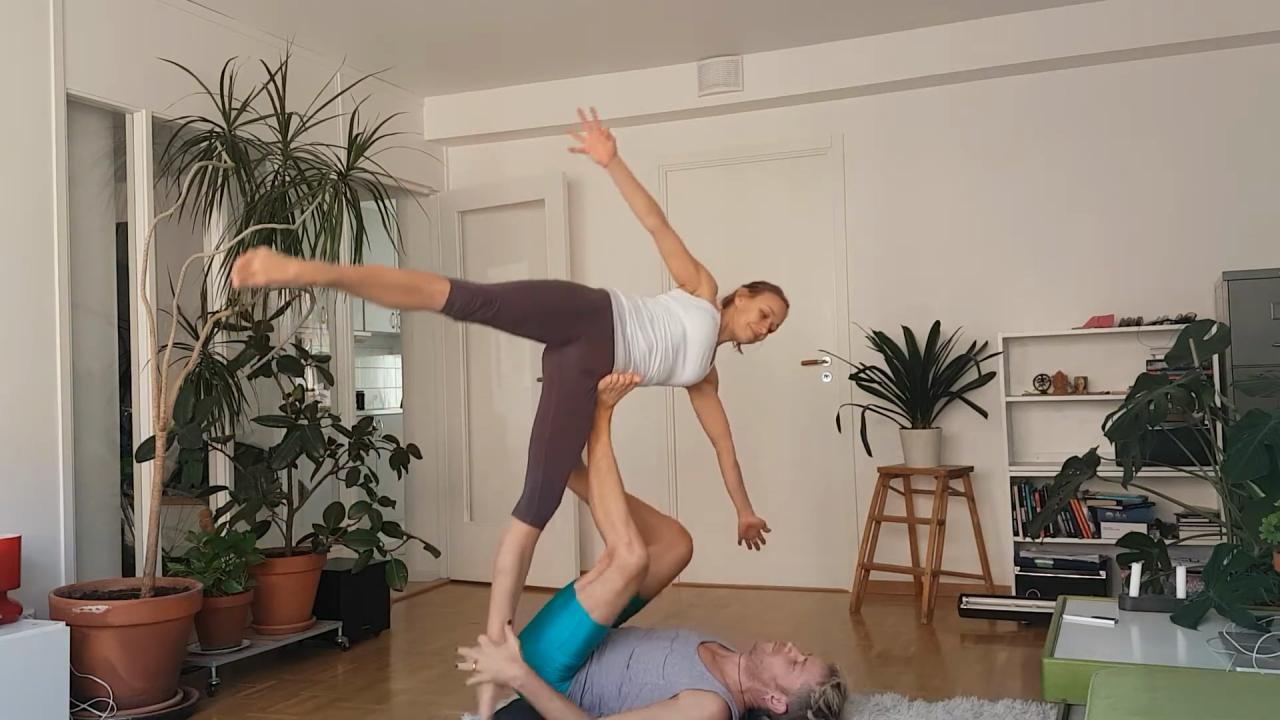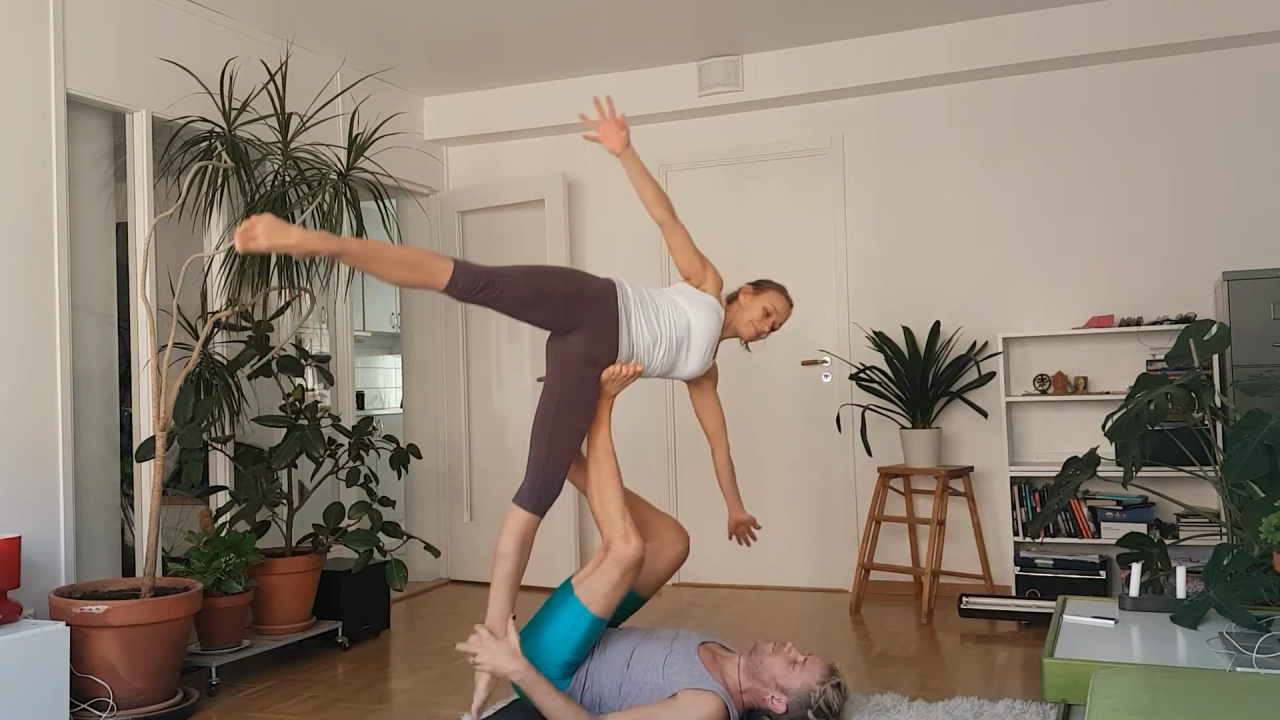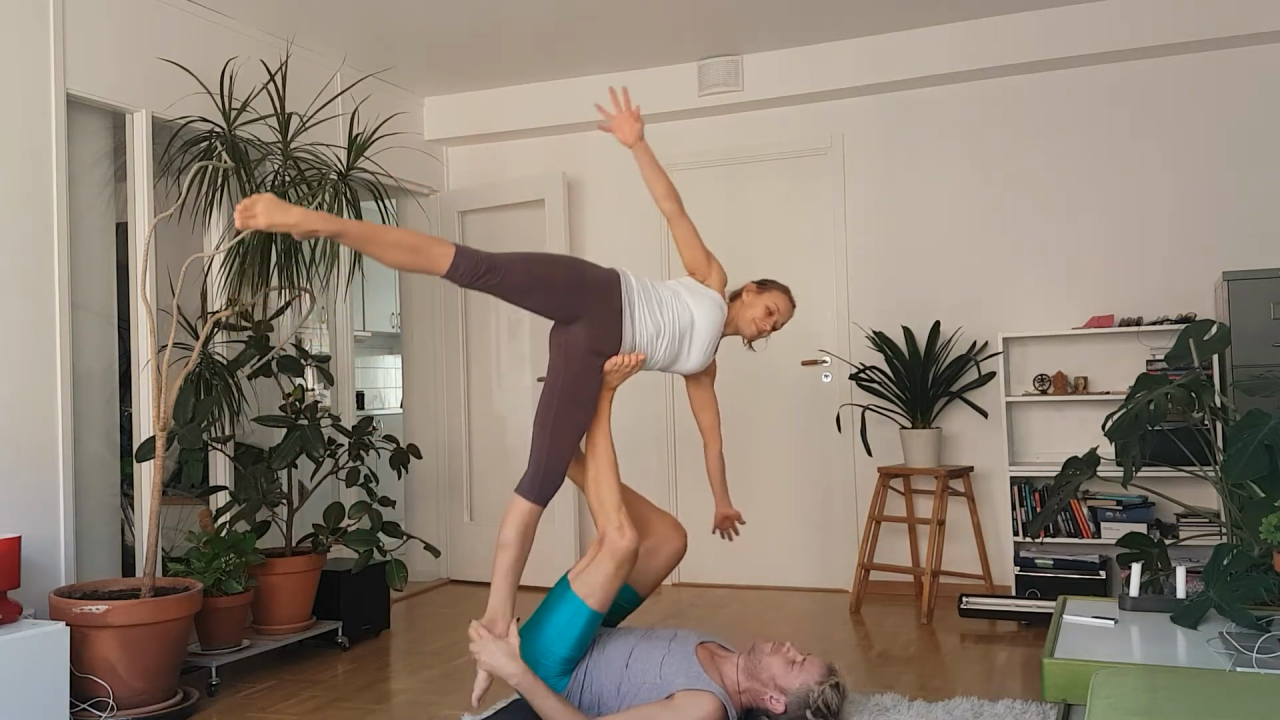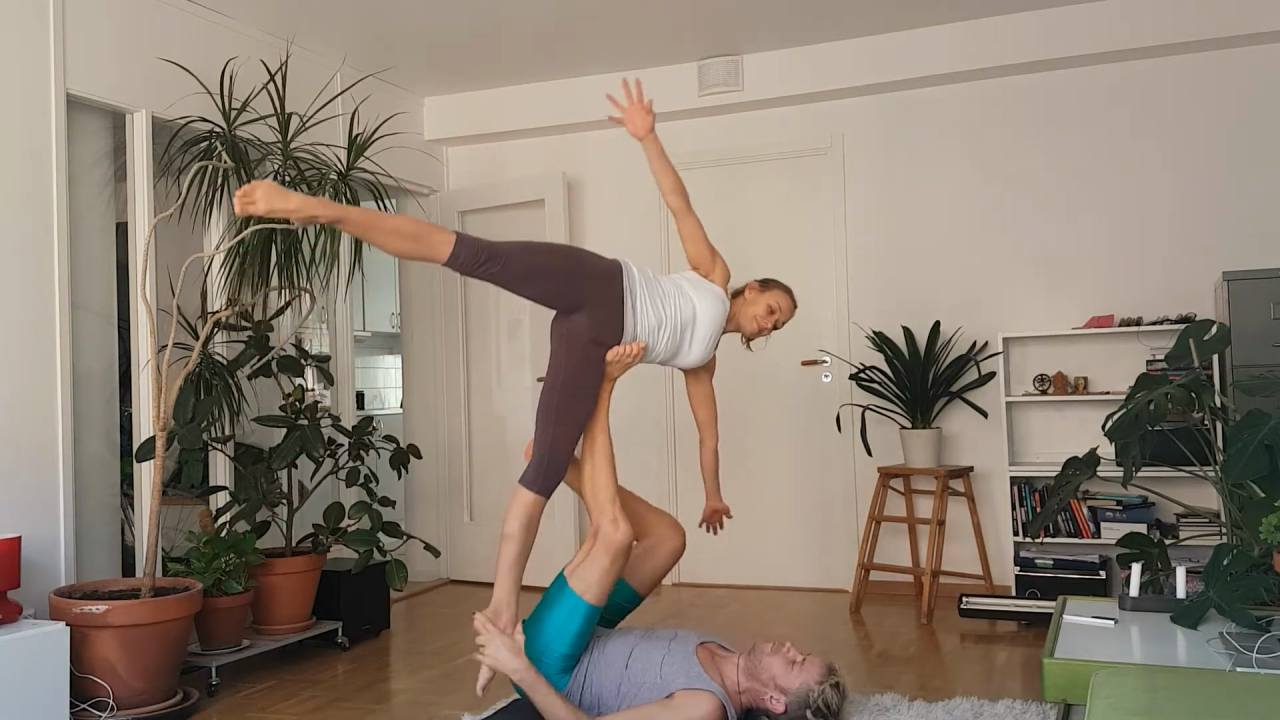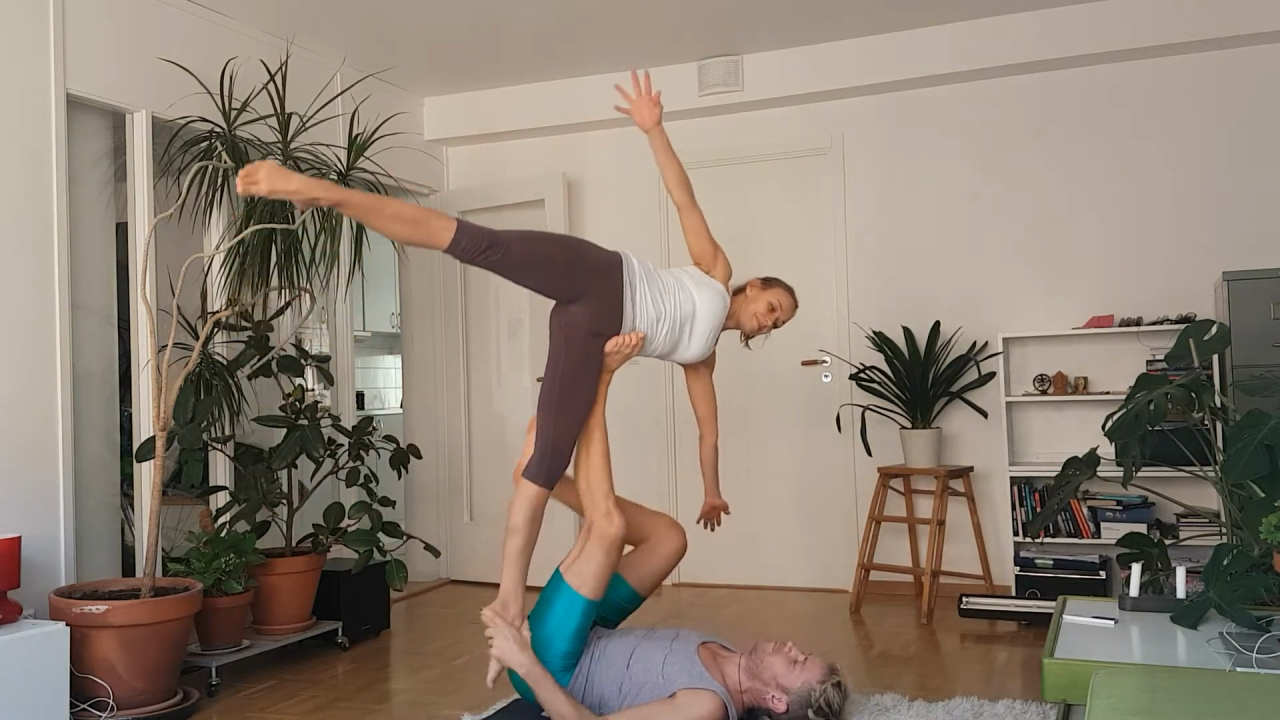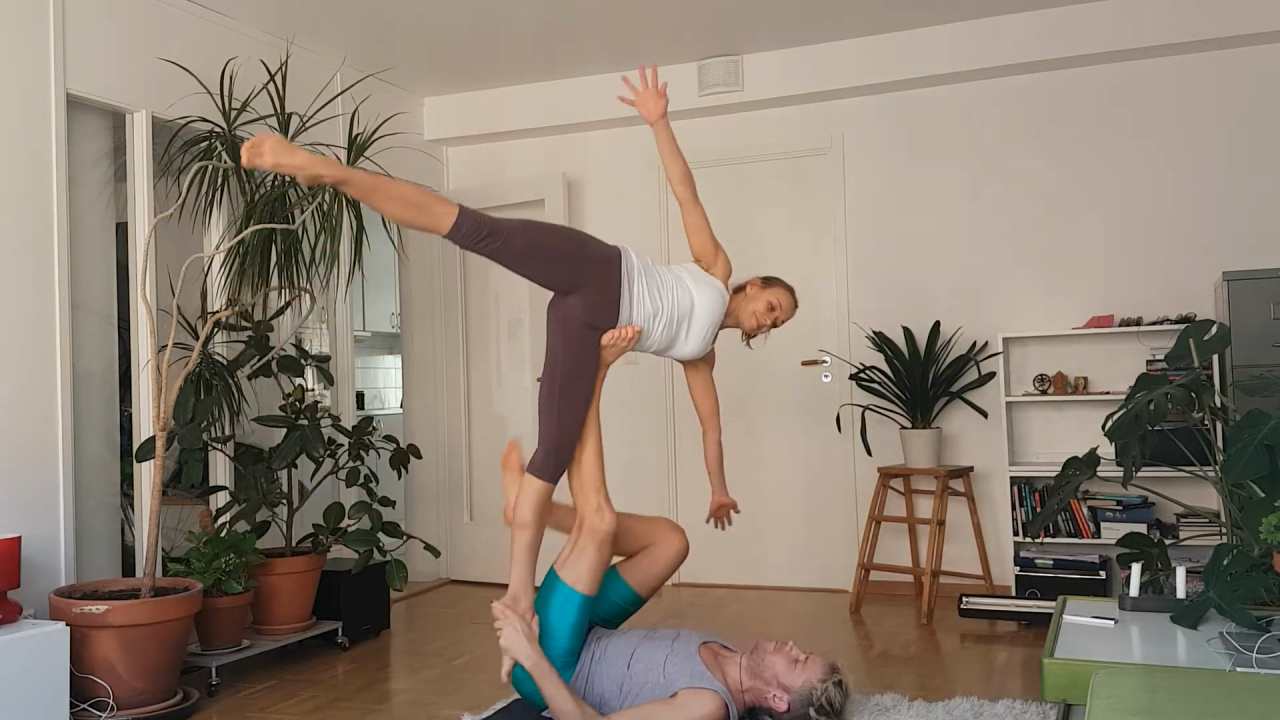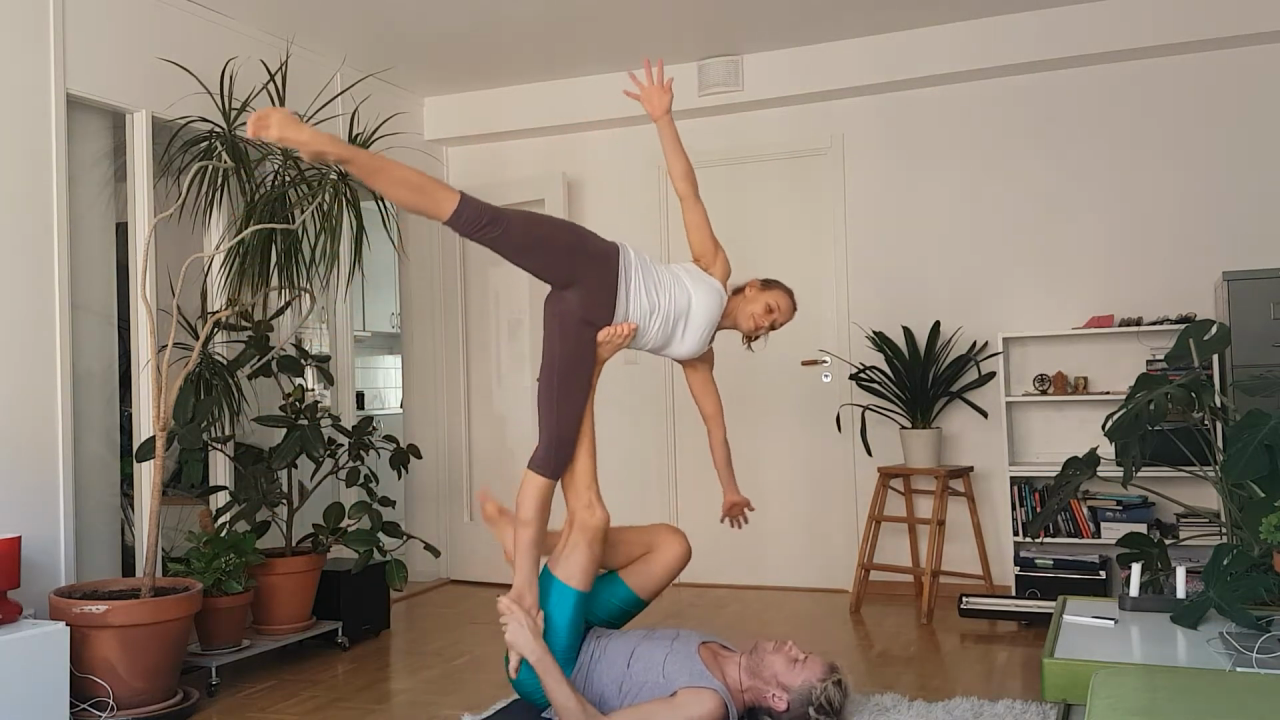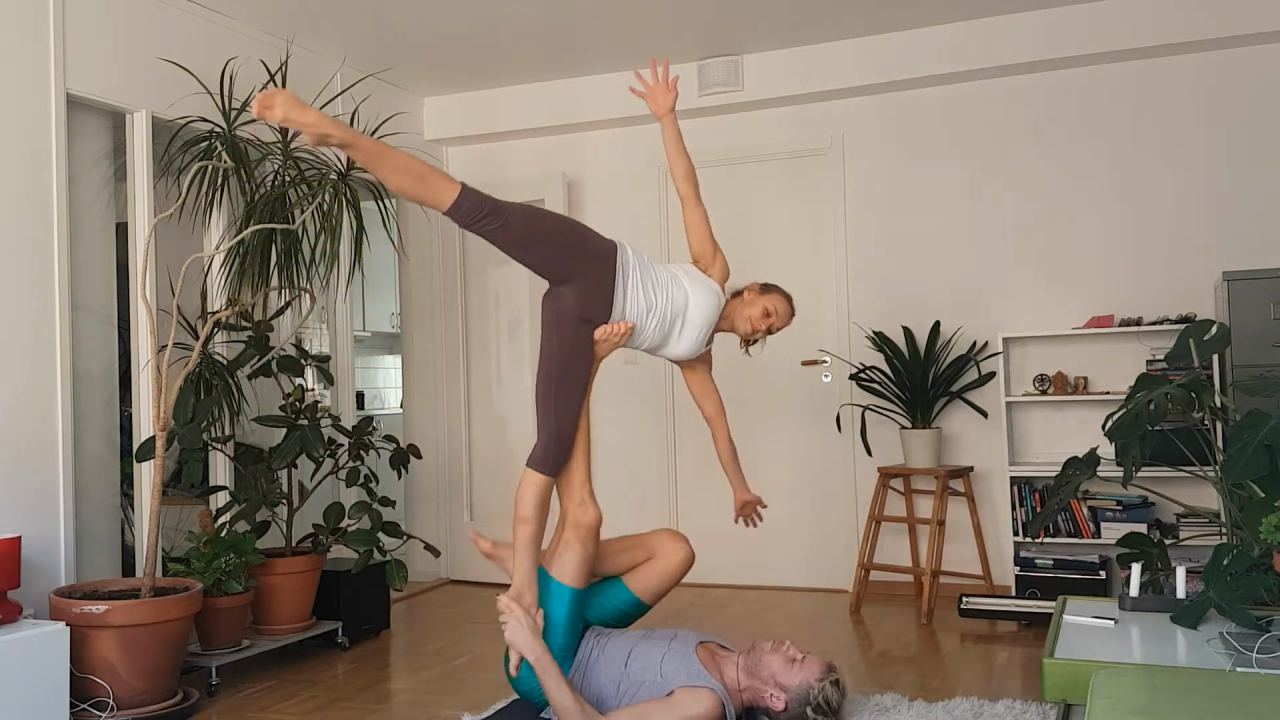
dt=0.1s
person 1, frame 1
left shoulder: (704, 373)
right shoulder: (702, 289)
left elbow: (723, 440)
right elbow: (658, 227)
left wrist: (744, 509)
right wrist: (613, 164)
left hip: (592, 366)
right hip: (591, 318)
left knee: (537, 505)
right knee: (465, 298)
left ankle: (495, 645)
right ankle: (309, 270)
person 1, frame 2
left shoulder: (705, 371)
right shoulder: (707, 281)
left elbow: (718, 438)
right elbow: (665, 218)
left wrist: (735, 507)
right wrist: (625, 153)
left hip: (592, 359)
right hip: (596, 306)
left knee: (539, 491)
right knee: (471, 280)
left ankle: (494, 633)
right ankle: (313, 240)
person 1, frame 3
left shoulder: (703, 363)
right shoulder: (712, 275)
left elbow: (711, 432)
right elbow: (672, 209)
left wrist: (722, 500)
right wrist: (637, 144)
left hip: (595, 347)
right hip: (598, 295)
left knee: (542, 480)
right knee: (474, 267)
left ankle: (495, 625)
right ankle: (316, 221)
person 1, frame 4
left shoulder: (703, 360)
right shoulder: (714, 273)
left elbow: (707, 429)
right elbow: (680, 206)
left wrist: (713, 497)
right wrist: (648, 137)
left hip: (596, 340)
right hip: (601, 286)
left knee: (545, 470)
right knee: (477, 255)
left ankle: (502, 611)
right ankle: (318, 207)
person 1, frame 5
left shoulder: (702, 354)
right shoulder: (716, 269)
left elbow: (707, 424)
right elbow: (684, 199)
left wrist: (711, 492)
right wrist: (654, 129)
left hip: (593, 329)
right hip: (600, 278)
left knee: (548, 461)
right knee: (478, 243)
left ankle: (508, 603)
right ankle: (321, 190)
person 1, frame 6
left shoulder: (700, 351)
right shoulder: (716, 266)
left elbow: (709, 416)
right elbow: (685, 193)
left wrist: (719, 487)
right wrist: (658, 121)
left hip: (591, 323)
right hip: (598, 271)
left knee: (555, 452)
right knee: (473, 227)
left ankle: (519, 592)
right ankle: (320, 169)
person 1, frame 7
left shoulder: (699, 351)
right shoulder: (715, 268)
left elbow: (713, 416)
right elbow: (687, 192)
left wrist: (730, 488)
right wrist: (663, 120)
left hip: (588, 318)
right hip: (595, 266)
left knee: (555, 448)
right knee: (476, 217)
left ankle: (523, 590)
right ankle: (326, 146)
person 1, frame 8
left shoulder: (694, 353)
right shoulder: (713, 268)
left elbow: (717, 417)
right elbow: (687, 189)
left wrist: (740, 487)
right wrist: (667, 118)
left hip: (585, 317)
right hip: (595, 262)
left knee: (554, 445)
right knee: (476, 208)
left ankle: (523, 587)
right ankle: (334, 131)
person 2, frame 1
right shoulder: (731, 664)
left wrist: (517, 676)
left hip: (546, 667)
right hip: (587, 650)
left knee: (630, 556)
right knee: (674, 544)
left ankle: (599, 421)
person 2, frame 2
right shoulder: (734, 667)
left wrist: (517, 669)
left hip: (549, 669)
right hip: (587, 646)
left knee: (627, 545)
right knee: (669, 539)
left ankle: (600, 408)
person 2, frame 3
right shoulder: (733, 666)
left wrist: (515, 671)
left hip: (547, 668)
right hip: (589, 643)
left knee: (620, 539)
right knee: (668, 538)
left ankle: (600, 401)
person 2, frame 4
right shoulder: (732, 665)
left wrist: (519, 668)
left hip: (549, 671)
right hip: (585, 644)
left knee: (616, 531)
right knee: (667, 533)
left ankle: (603, 388)
person 2, frame 5
right shoulder: (733, 664)
left wrist: (525, 662)
left hip: (549, 666)
right hip: (589, 644)
left knee: (608, 526)
right knee: (668, 537)
left ankle: (599, 381)
person 2, frame 6
right shoulder: (737, 666)
left wrist: (532, 656)
left hip: (548, 668)
right hip: (586, 643)
left knee: (599, 521)
right knee: (668, 537)
left ankle: (593, 373)
person 2, frame 7
right shoulder: (734, 665)
left wrist: (535, 653)
left hip: (548, 668)
right hip: (585, 642)
left knee: (589, 519)
right knee: (671, 544)
person 2, frame 8
right shoulder: (733, 664)
left wrist: (534, 650)
left hip: (543, 671)
right hip: (585, 641)
left knee: (582, 518)
right knee: (673, 548)
right ankle: (533, 563)
